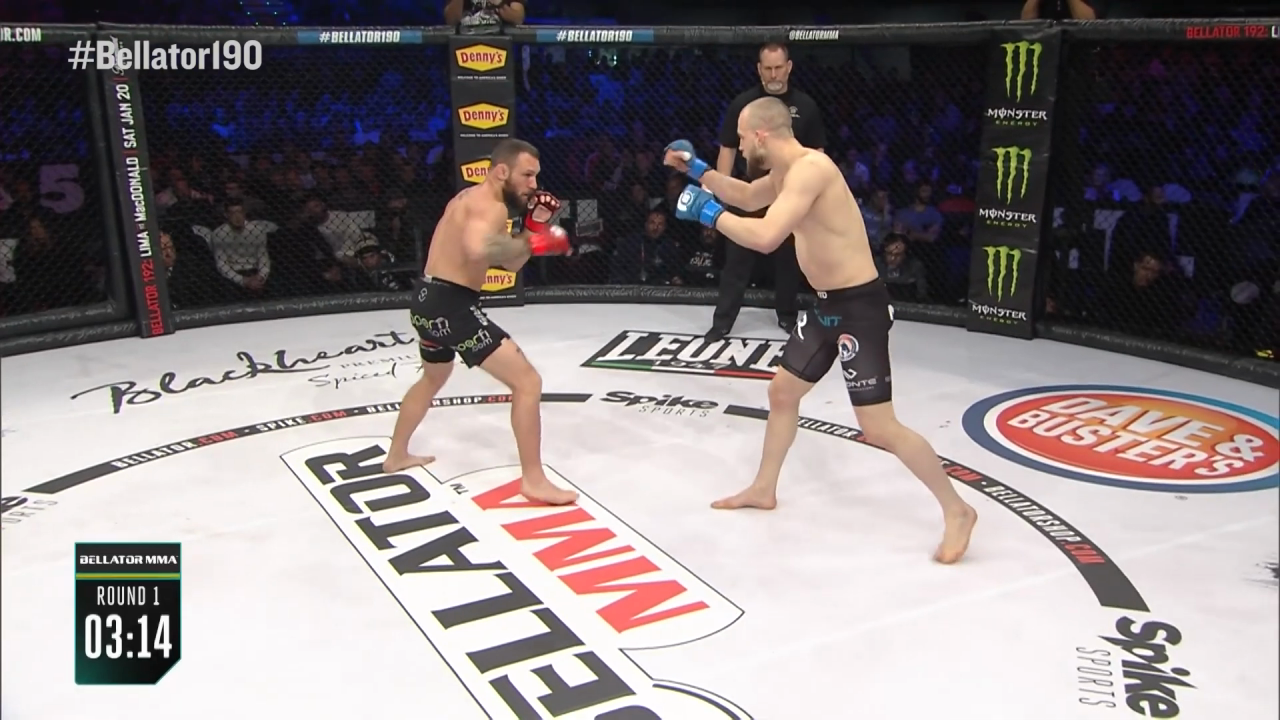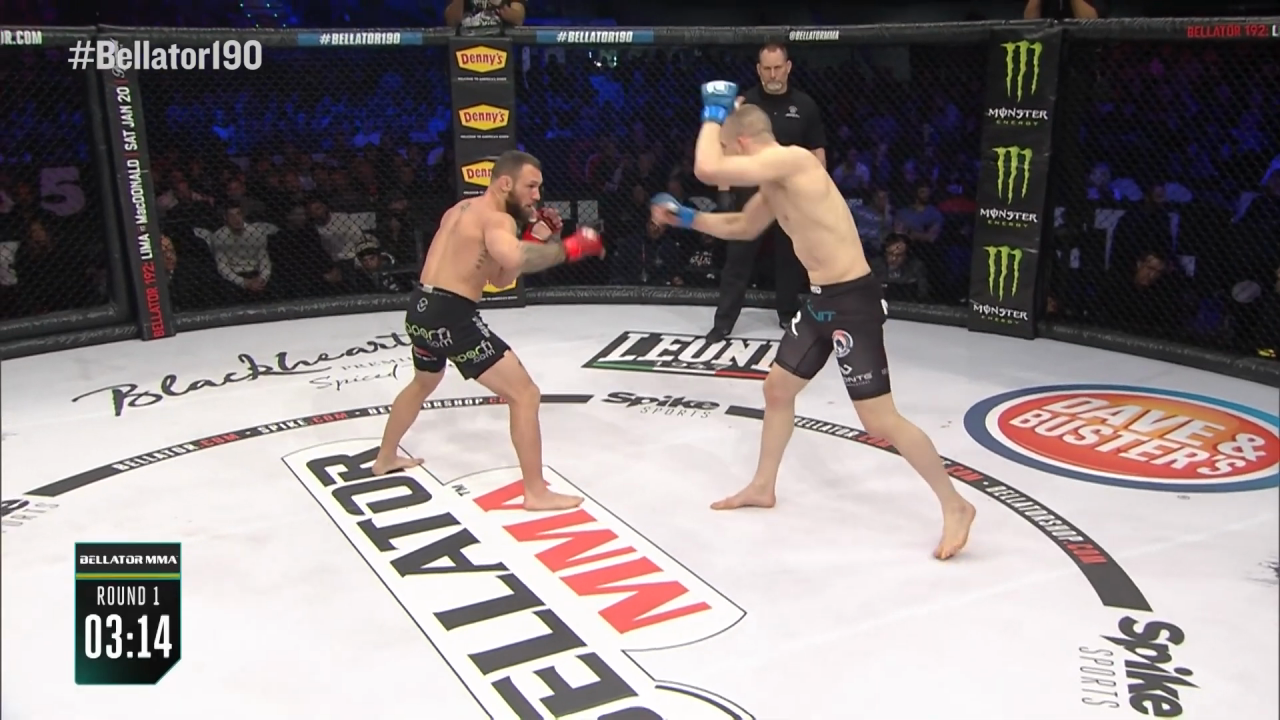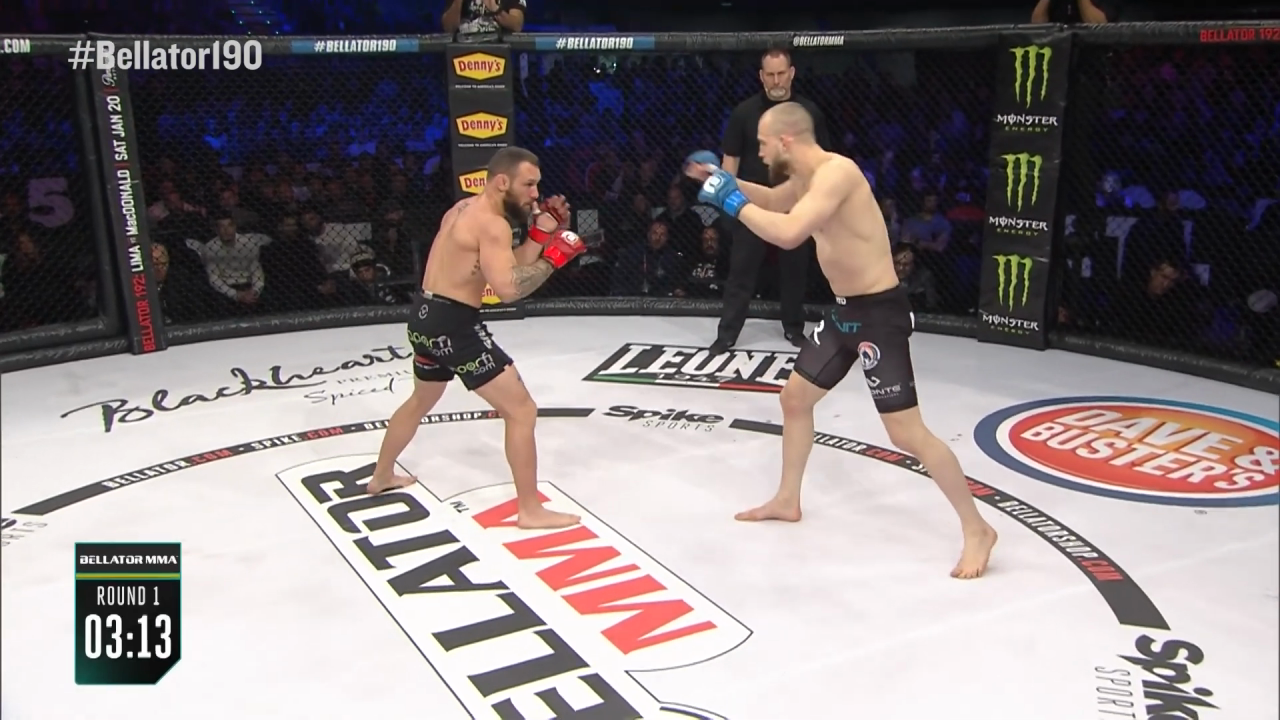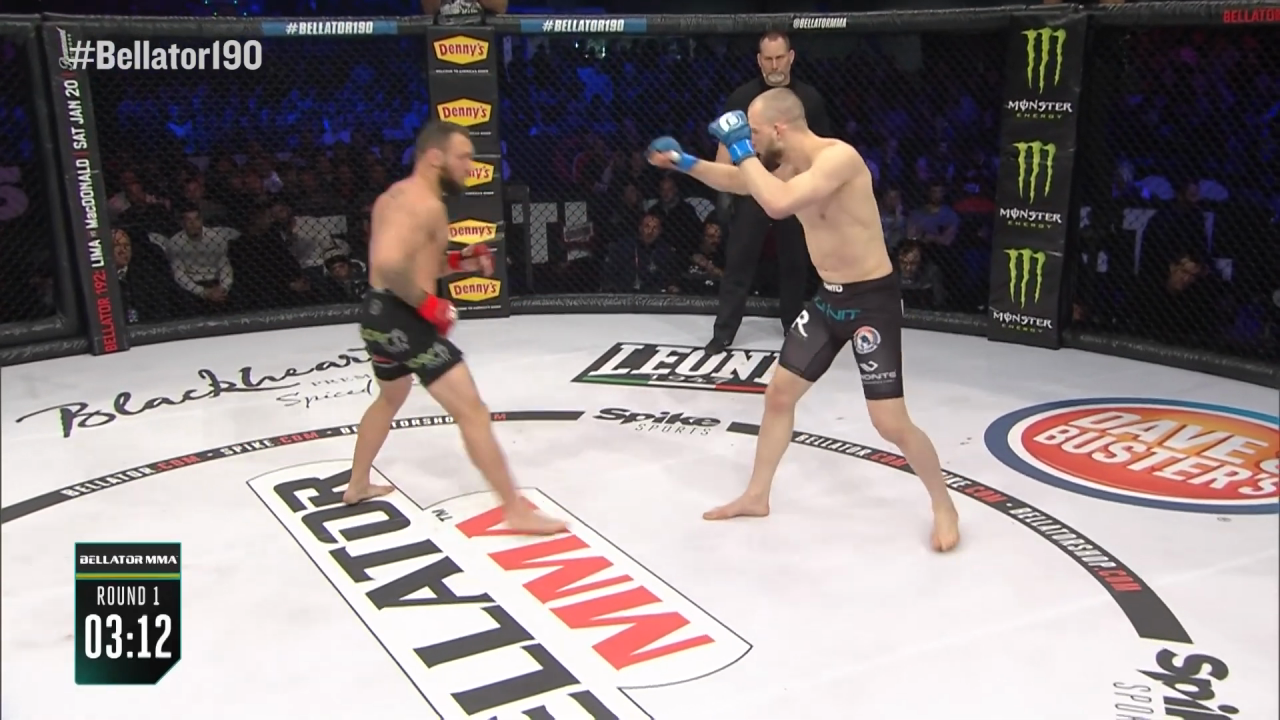
dt=0.7s
person 1, frame 1
left shoulder: (811, 168)
right shoulder: (789, 171)
left elbow: (765, 237)
right elbow: (749, 198)
left wrist: (708, 213)
right wrist: (698, 170)
left hip: (860, 307)
right hip: (827, 305)
left knee: (879, 428)
right knee: (782, 394)
left ankle: (956, 512)
right ankle: (762, 489)
person 1, frame 2
left shoulder: (790, 161)
right shoulder: (773, 182)
left elbow: (708, 170)
right elbow: (743, 228)
left wrist: (712, 113)
right wrist: (683, 216)
left hip: (853, 302)
right hip: (821, 299)
left knee: (881, 419)
right knee: (778, 389)
left ankle: (955, 507)
right ankle: (761, 488)
person 1, frame 3
left shoulder: (836, 172)
right shoulder: (809, 176)
left elbow: (789, 232)
right elbow: (775, 202)
left wrist: (734, 203)
right wrist: (723, 179)
left hip: (880, 313)
right hip: (844, 311)
left knee: (908, 433)
right knee: (793, 399)
left ankle: (977, 531)
right ankle: (786, 500)
person 1, frame 4
left shoulder: (837, 157)
right shoulder: (793, 163)
left elbow: (778, 202)
right elbow: (740, 184)
left wrist: (740, 149)
right wrist: (685, 162)
left hip: (872, 302)
right hip: (827, 299)
left knee: (892, 421)
right knee: (779, 396)
left ankle: (943, 506)
right ankle: (755, 497)
person 2, frame 1
left shoulder: (474, 199)
right shoulder: (490, 205)
left elbow: (509, 260)
right elbow: (479, 250)
left wrist: (536, 222)
right wrist: (538, 243)
left hip: (429, 300)
right hip: (452, 305)
left knee: (432, 379)
right knee: (527, 382)
left ankle: (397, 455)
right ankle: (534, 479)
person 2, frame 2
left shoulder: (463, 210)
right shoulder: (495, 218)
left elbow: (500, 275)
right elbow: (515, 259)
left wrist: (536, 235)
right wrist: (571, 248)
left hip: (423, 309)
right hip: (453, 317)
left knee: (421, 384)
right knee: (524, 395)
left ankle: (386, 457)
right ankle: (536, 492)
person 2, frame 3
left shoulder: (465, 209)
right shoulder: (491, 224)
left elbow: (509, 270)
right elbow: (509, 288)
left wrist: (541, 231)
right wrist: (555, 257)
left hip: (428, 318)
right hip: (455, 325)
left knee: (420, 401)
right knee: (522, 411)
left ankle: (381, 477)
right ankle: (531, 511)
person 2, frame 4
left shoulder: (392, 196)
right shoulder: (423, 204)
right elbow: (387, 263)
left wrist: (458, 258)
right wrist: (427, 303)
left hip: (377, 314)
right hip: (406, 319)
left knee: (389, 399)
right knee: (473, 414)
left ankle: (357, 483)
right ankle: (517, 511)
person 3, frame 1
left shoulder: (805, 105)
right shoulder: (742, 103)
left elbow: (816, 151)
right elbow: (727, 149)
left knee: (789, 257)
right knee: (738, 258)
left ankle: (787, 315)
right ankle: (723, 321)
person 3, frame 2
left shoulder: (805, 105)
right shoulder: (742, 104)
left elbow: (816, 151)
right hip: (751, 189)
left knee: (790, 257)
right knee: (738, 258)
left ankle: (788, 316)
right ankle: (723, 322)
person 3, frame 3
left shoulder: (809, 112)
right shoulder: (745, 111)
right elbow: (730, 158)
left knee: (795, 267)
right knee: (742, 268)
left ankle: (793, 327)
right ankle: (727, 332)
person 3, frame 4
left shoulder: (809, 98)
right shoulder: (743, 97)
right elbow: (727, 146)
left knee: (795, 261)
right knee: (739, 261)
left ankle: (793, 323)
right ankle: (724, 331)
